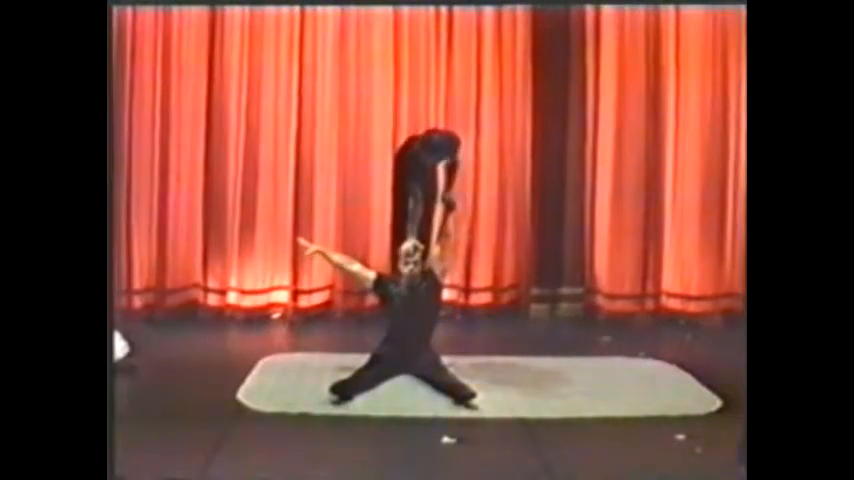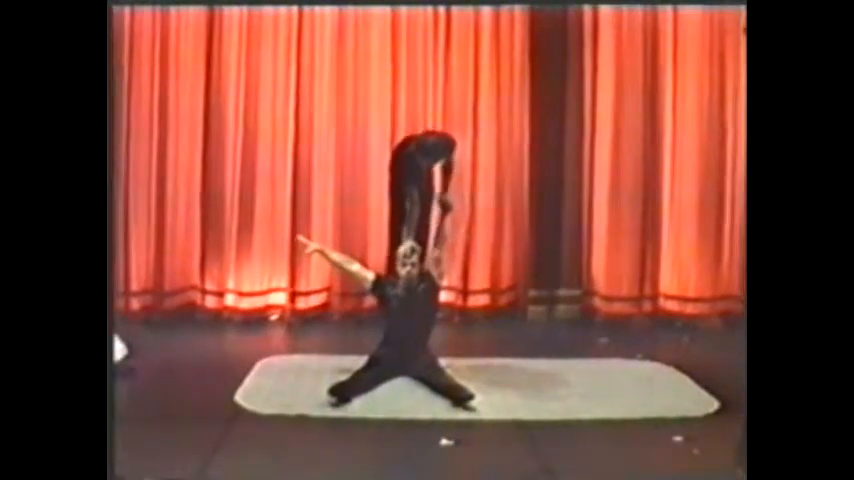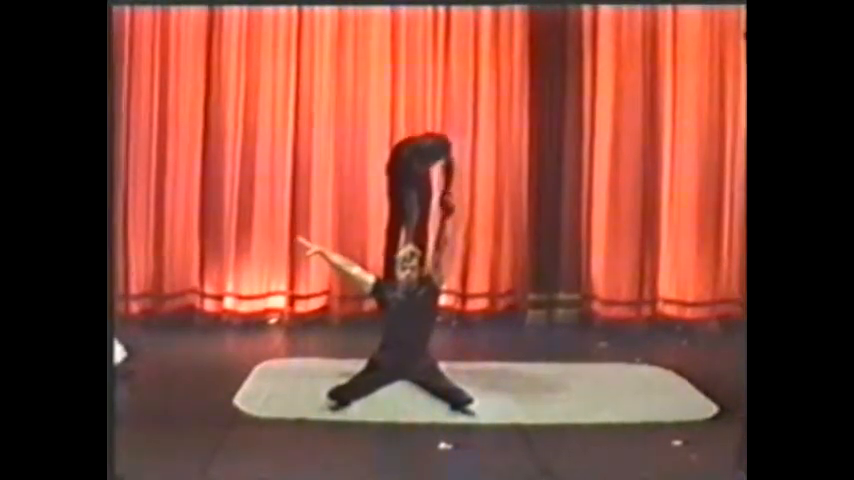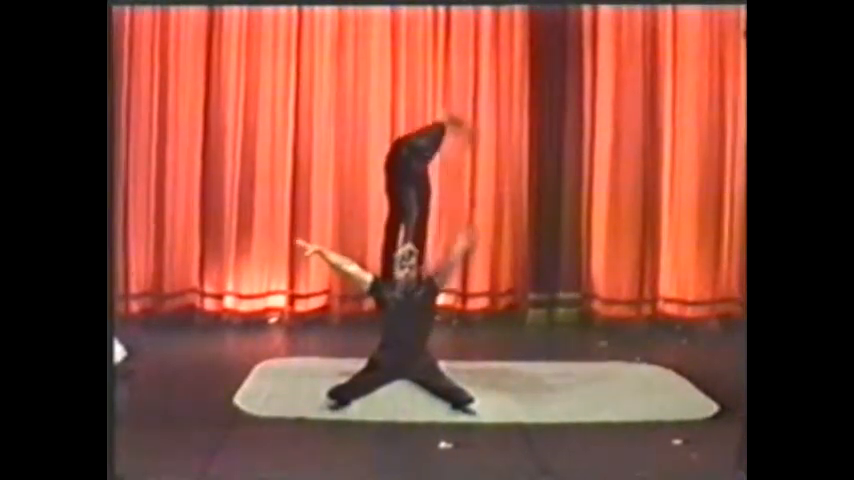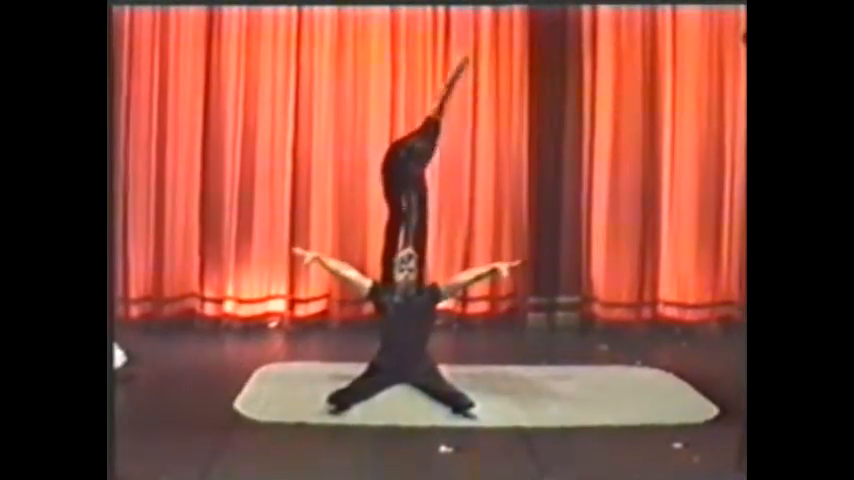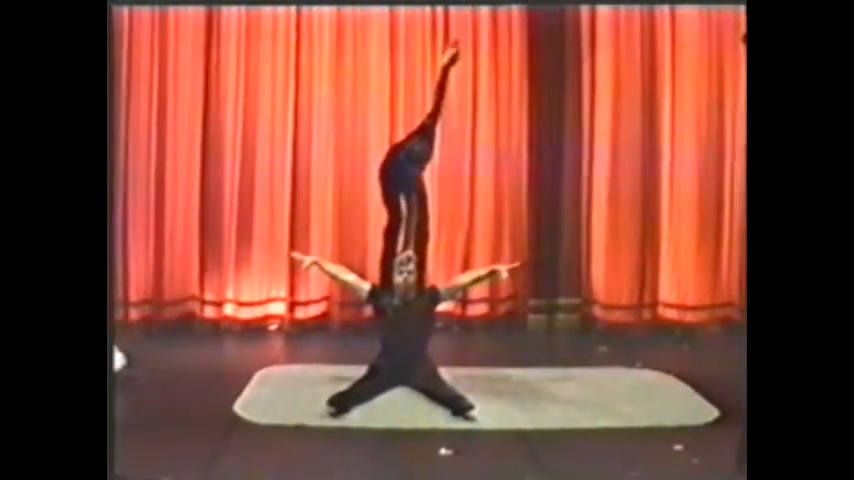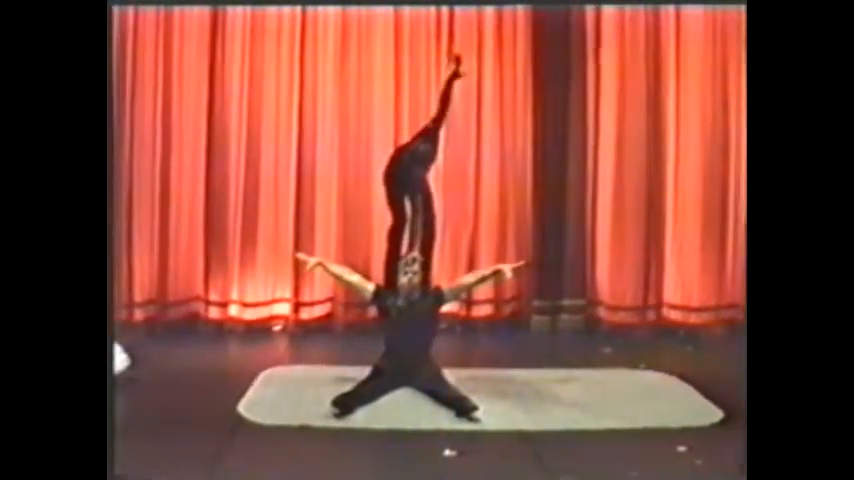
dt=0.3s
person 1, frame 1
left shoulder: (431, 283)
right shoulder: (389, 286)
left elbow: (441, 245)
right elbow: (353, 267)
right wrist: (321, 250)
left hip: (422, 355)
right hip: (390, 354)
left knee: (455, 389)
right knee: (357, 383)
left ankle: (463, 398)
right ankle: (343, 395)
person 1, frame 2
left shoulder: (428, 285)
right shoulder: (387, 287)
left elbow: (438, 249)
right elbow: (352, 267)
left wrist: (444, 215)
right wrist: (321, 249)
left hip: (420, 357)
right hip: (388, 355)
left knee: (456, 393)
right knee: (352, 387)
left ankle: (462, 400)
right ankle: (341, 397)
person 1, frame 3
left shoulder: (428, 290)
right shoulder: (387, 291)
left elbow: (440, 253)
right elbow: (352, 269)
left wrist: (445, 217)
right wrist: (322, 251)
left hip: (419, 362)
right hip: (388, 360)
left knee: (456, 398)
right knee: (351, 391)
left ankle: (461, 405)
right ankle: (340, 399)
person 1, frame 4
left shoulder: (427, 289)
right shoulder: (384, 290)
left elbow: (450, 264)
right elbow: (351, 268)
left wrist: (463, 245)
right wrist: (320, 250)
left hip: (419, 361)
right hip: (387, 360)
left knee: (458, 398)
right knee: (346, 393)
left ankle: (462, 403)
right ankle: (338, 400)
person 1, frame 5
left shoulder: (428, 296)
right shoulder: (383, 294)
left elbow: (462, 280)
right elbow: (349, 273)
left wrist: (492, 268)
right wrist: (319, 258)
left hip: (419, 365)
right hip: (386, 365)
left knee: (458, 402)
right knee: (347, 396)
left ankle: (463, 409)
person 1, frame 6
left shoulder: (428, 298)
right shoulder: (382, 298)
left elbow: (461, 282)
right elbow: (348, 277)
left wrist: (491, 271)
right wrist: (317, 262)
left hip: (419, 367)
right hip: (386, 367)
left knee: (458, 404)
right knee: (347, 400)
right ankle: (338, 407)
person 1, frame 7
left shoulder: (432, 299)
right shoulder: (386, 298)
left elbow: (465, 282)
right elbow: (352, 277)
left wrist: (495, 270)
right wrist: (321, 262)
left hip: (423, 369)
right hip: (390, 368)
left knee: (462, 405)
right knee: (349, 401)
person 2, frame 1
left shoulder: (451, 142)
right shoulder: (412, 154)
left elbow: (452, 162)
left wrist: (447, 190)
left hip: (426, 171)
right hip: (409, 168)
person 2, frame 2
left shoulder: (446, 144)
right shoulder: (406, 155)
left elbow: (448, 163)
right elbow: (408, 200)
left wrist: (444, 192)
left hip: (422, 172)
right hip: (403, 173)
left knee: (423, 217)
right knee: (399, 216)
right ankle: (394, 270)
person 2, frame 3
left shoulder: (441, 145)
right shoulder: (402, 158)
left elbow: (449, 164)
right elbow: (407, 209)
left wrist: (446, 194)
left hip: (419, 176)
right hip: (402, 175)
left knee: (421, 221)
right knee: (398, 218)
right ankle: (390, 276)
person 2, frame 4
left shoulder: (434, 134)
right shoulder: (400, 160)
left elbow: (449, 120)
right elbow: (407, 210)
left wrist: (462, 128)
left hip: (417, 174)
right hip: (401, 174)
left knee: (420, 217)
right knee: (398, 215)
right ankle: (388, 276)
person 2, frame 5
left shoulder: (427, 137)
right shoulder: (399, 163)
left elbow: (441, 104)
right elbow: (409, 206)
left wrist: (456, 74)
left hip: (412, 176)
right hip: (398, 176)
left knee: (418, 219)
right knee: (398, 217)
left ankle: (415, 277)
right ankle: (388, 278)
person 2, frame 6
left shoulder: (424, 138)
right shoulder: (405, 161)
left elbow: (436, 105)
left wrist: (445, 68)
left hip: (406, 177)
right hip: (397, 178)
left knee: (415, 221)
right knee: (397, 220)
right ankle: (387, 281)
person 2, frame 7
left shoulder: (429, 137)
left elbow: (442, 110)
left hip: (412, 179)
right hip: (403, 180)
left knee: (416, 223)
right knee: (410, 221)
left ankle: (423, 281)
